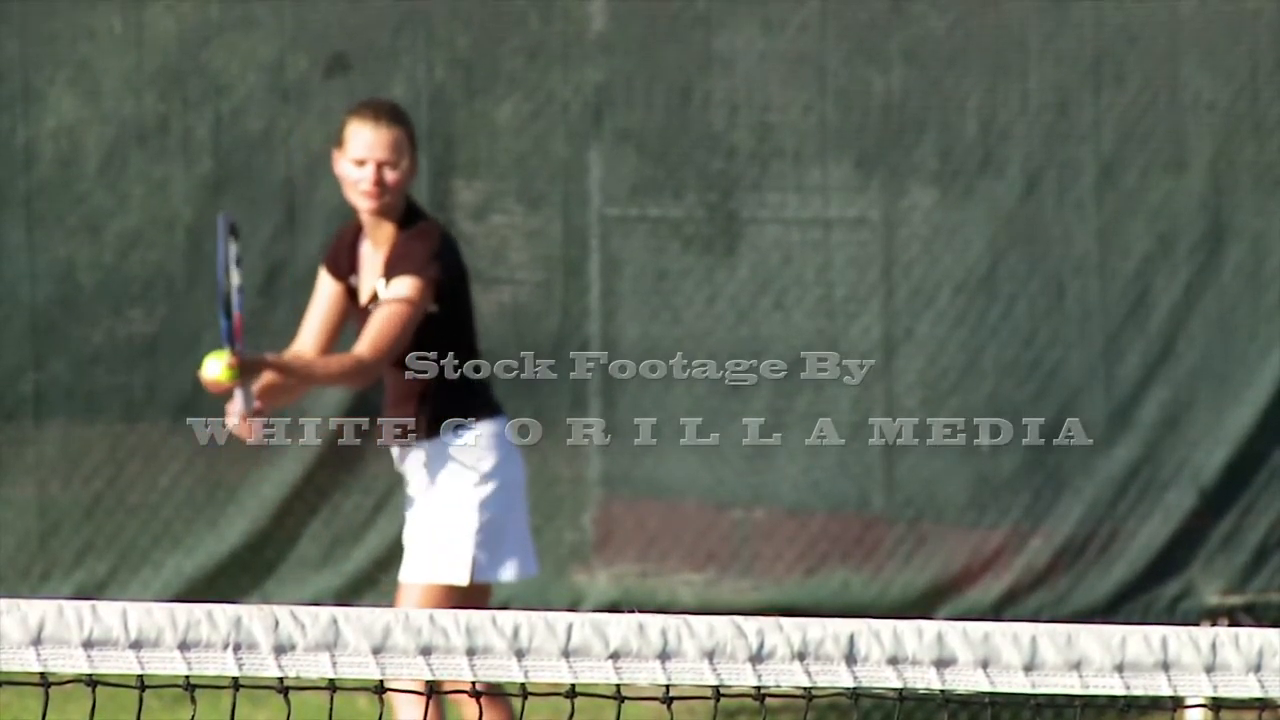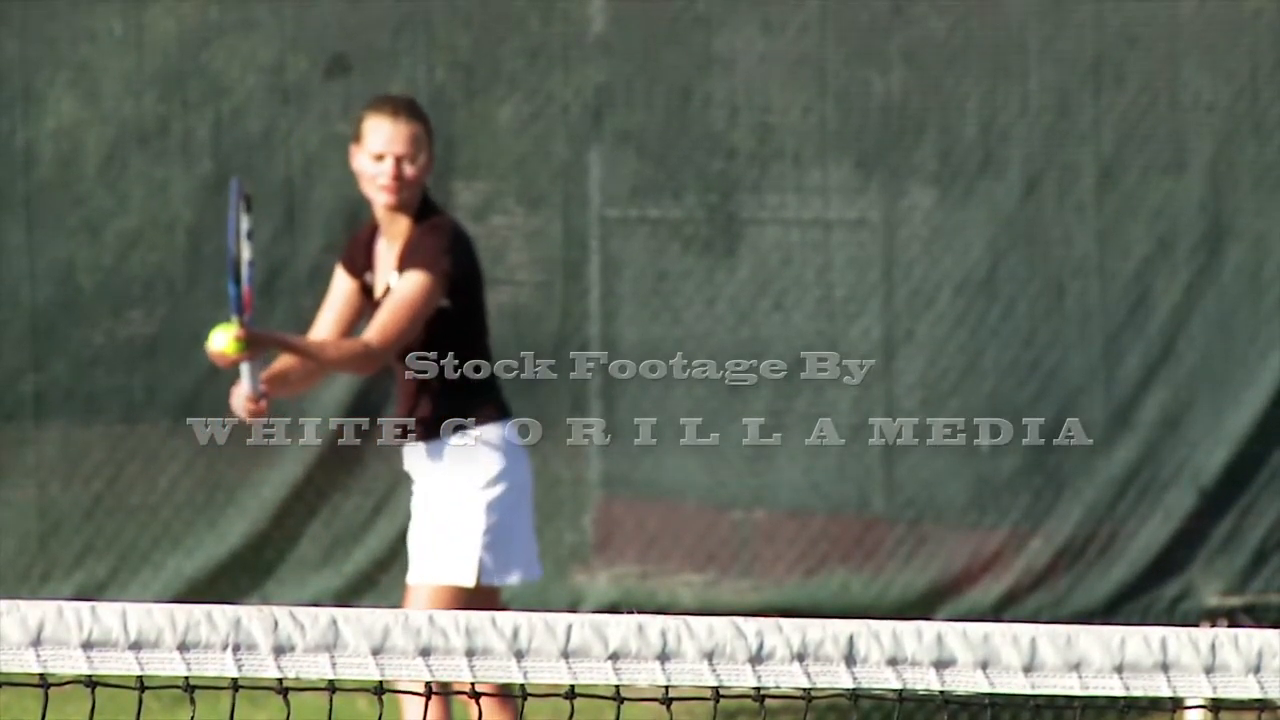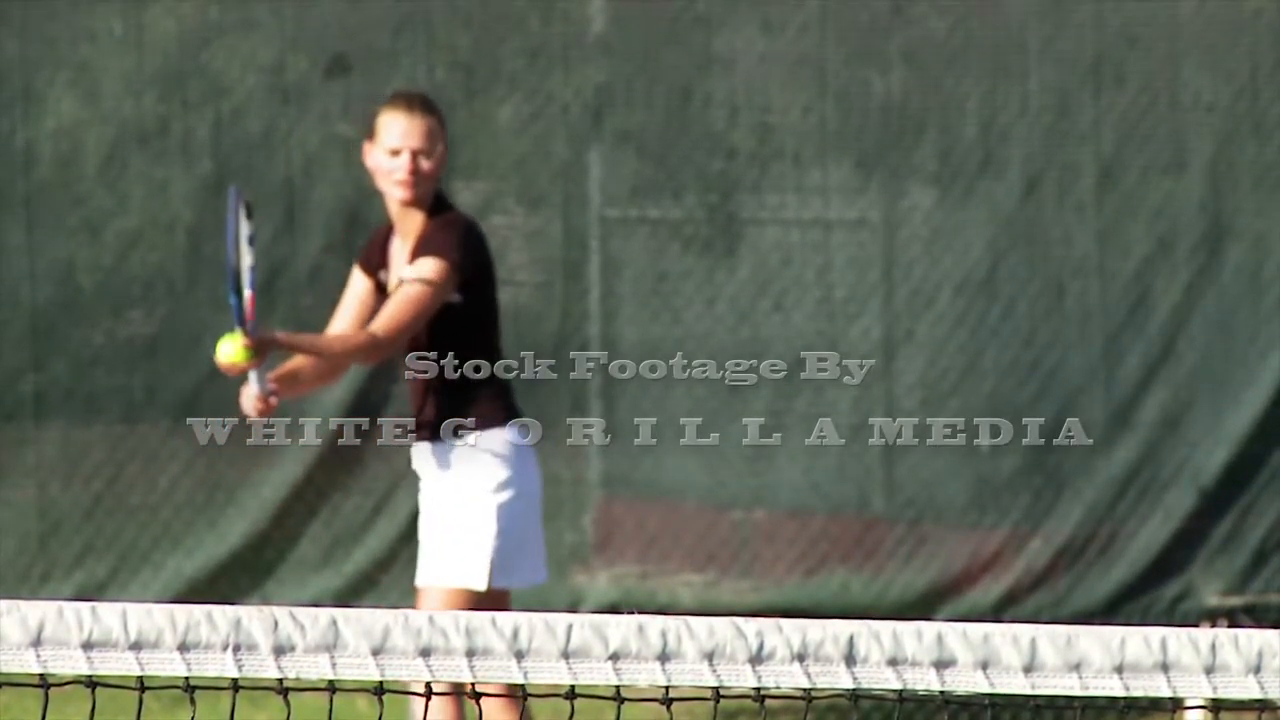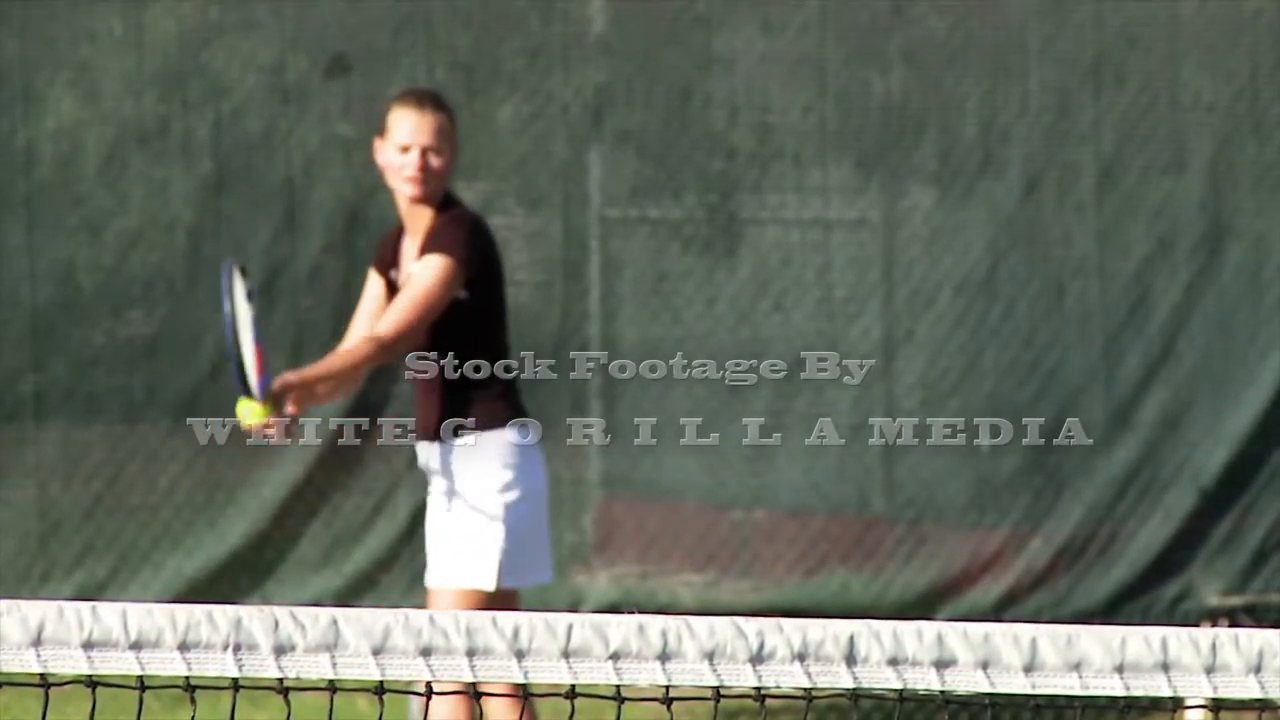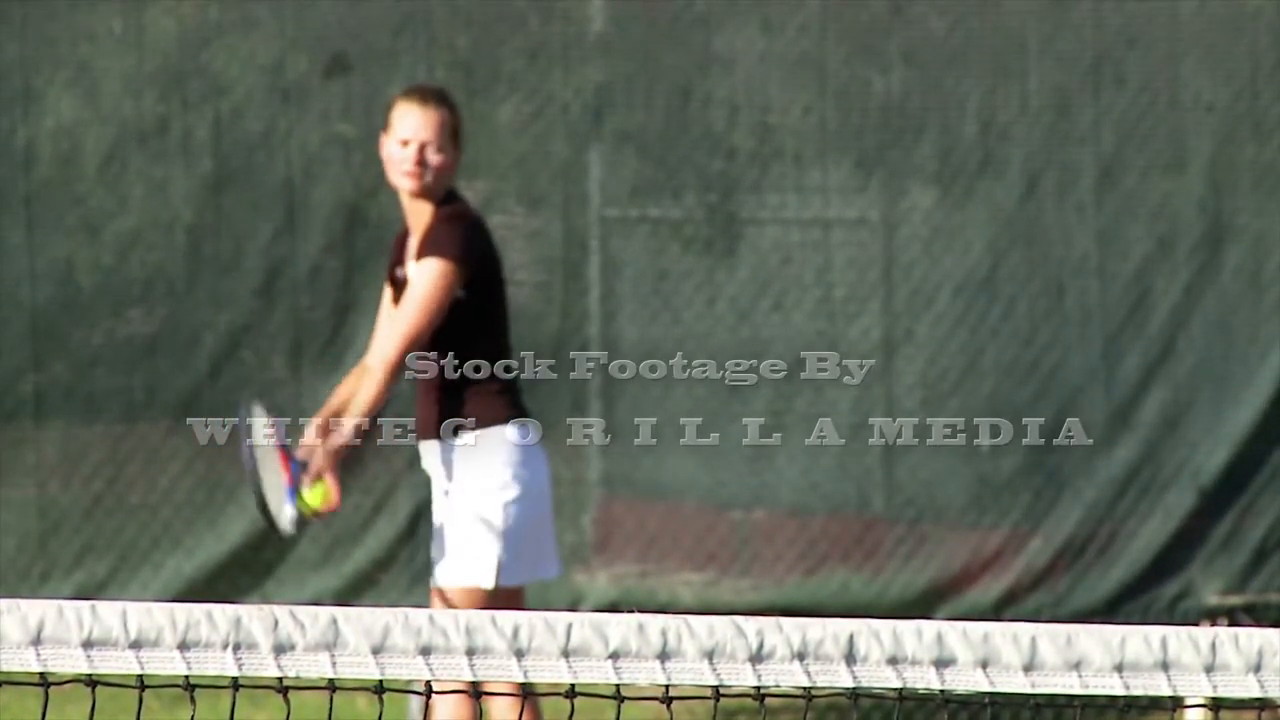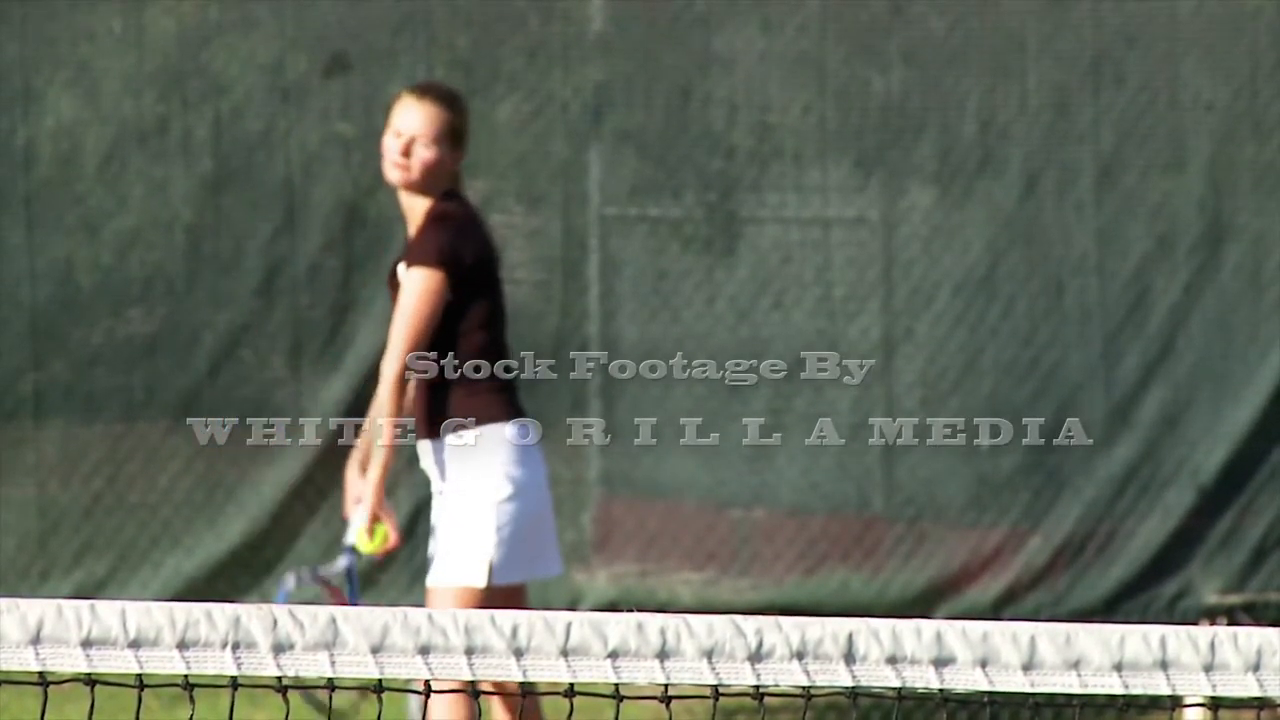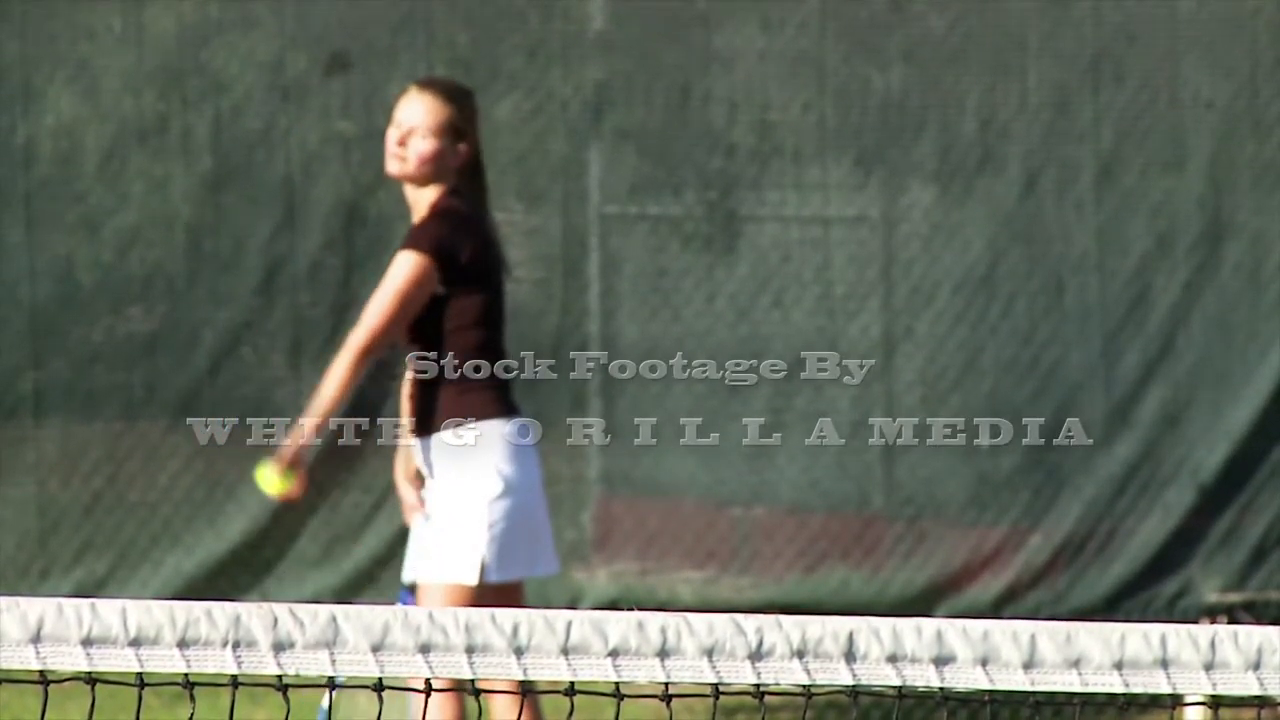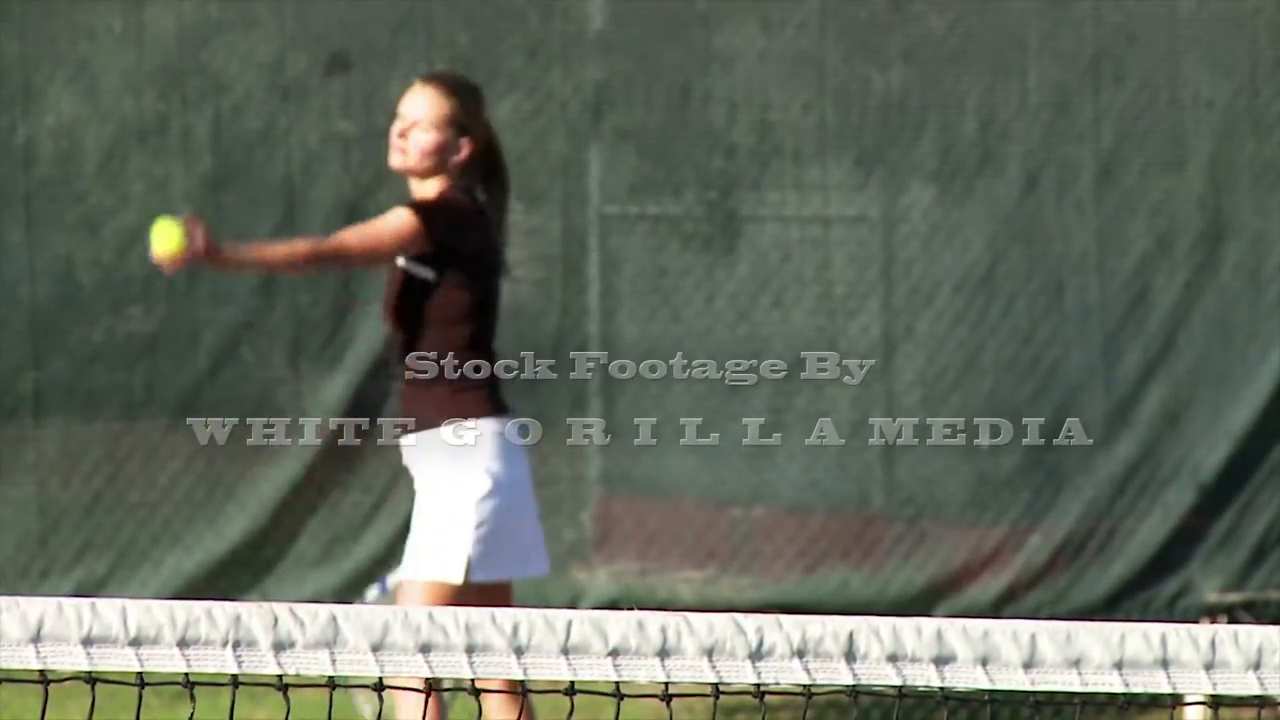
dt=0.2s
person 1, frame 1
left shoulder: (426, 248)
right shoulder: (348, 247)
left elbow: (362, 365)
right elbow: (305, 353)
left wrist: (260, 363)
right wrist: (251, 396)
left hip: (464, 456)
right hip: (431, 460)
person 1, frame 2
left shoulder: (440, 244)
right shoulder: (365, 246)
left elbow: (369, 353)
right elbow: (317, 351)
left wrist: (269, 339)
right wrist: (260, 384)
left hip: (472, 458)
right hip: (437, 460)
person 1, frame 3
left shoulder: (453, 238)
right shoulder: (382, 246)
left elbow: (376, 343)
right elbow: (333, 353)
left wrist: (277, 341)
right wrist: (271, 384)
left hip: (480, 462)
right hip: (446, 462)
person 1, frame 4
left shoulder: (460, 236)
right shoulder: (396, 245)
left elbow: (383, 343)
right elbow: (354, 354)
left wrist: (290, 382)
right wrist: (296, 393)
left hip: (487, 461)
right hip: (453, 464)
person 1, frame 5
left shoulder: (457, 234)
right shoulder: (410, 240)
left elbow: (396, 357)
right elbow: (377, 362)
left wrist: (337, 445)
right wrist: (323, 423)
left hip: (490, 458)
right hip: (459, 461)
person 1, frame 6
left shoulder: (441, 235)
right shoulder: (433, 231)
left elbow: (398, 366)
right elbow: (408, 369)
left wrist: (374, 480)
right wrist: (362, 458)
left hip: (483, 457)
right hip: (468, 460)
person 1, frame 7
left shoulder: (441, 230)
right shoulder: (448, 225)
left elbow: (365, 341)
left wrist: (300, 438)
right wrist: (414, 461)
left hip: (477, 455)
right hip: (462, 456)
person 1, frame 8
left shoulder: (440, 218)
right shoulder: (453, 220)
left elbow: (323, 252)
left wrist: (222, 254)
left hip: (466, 457)
right hip: (460, 457)
